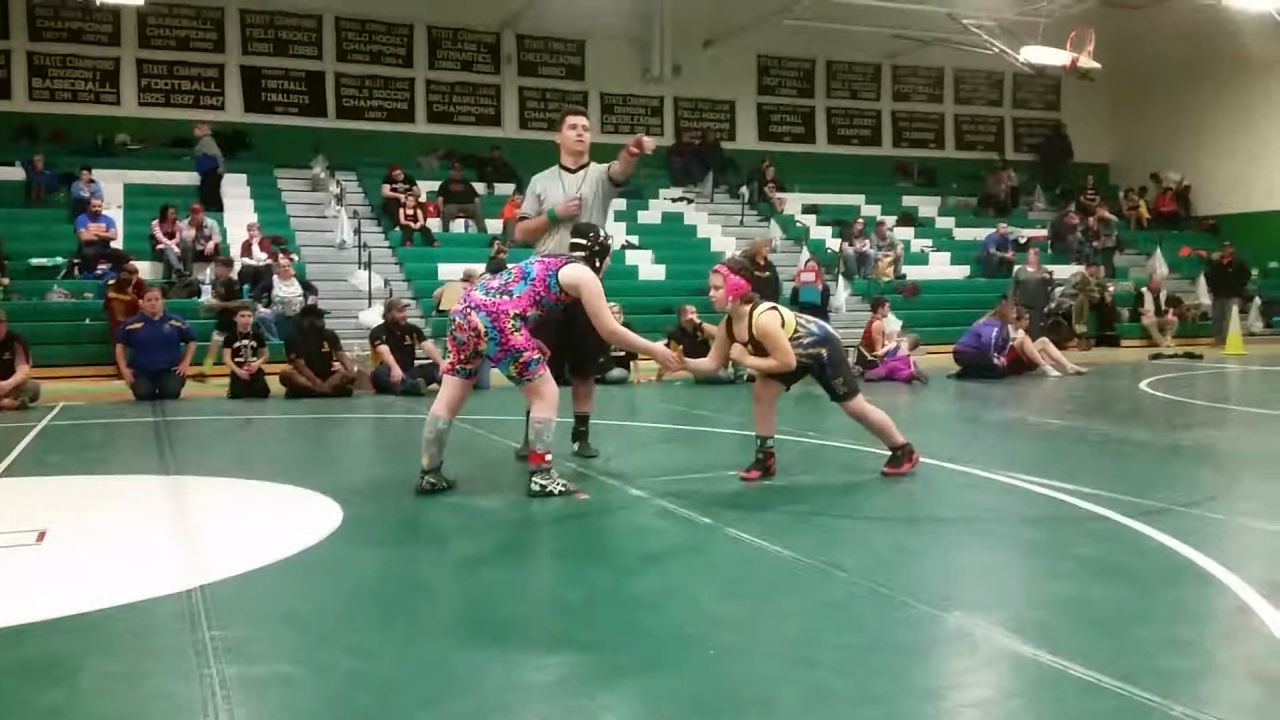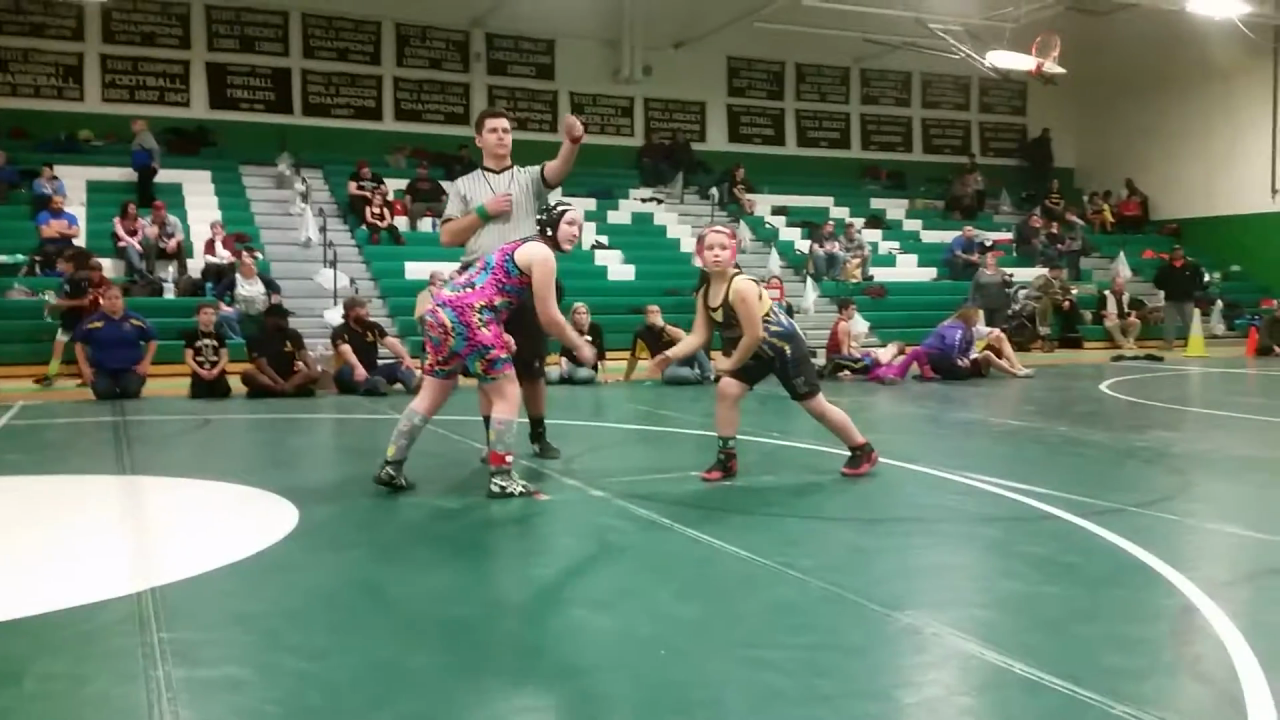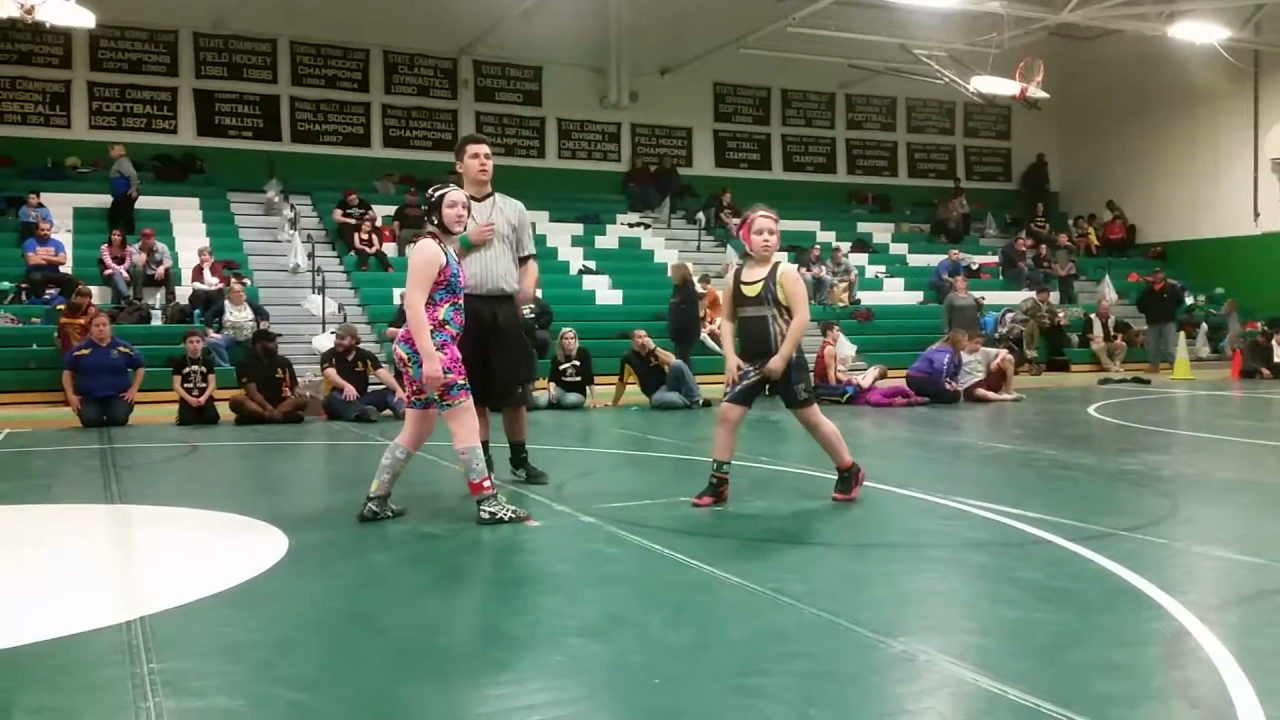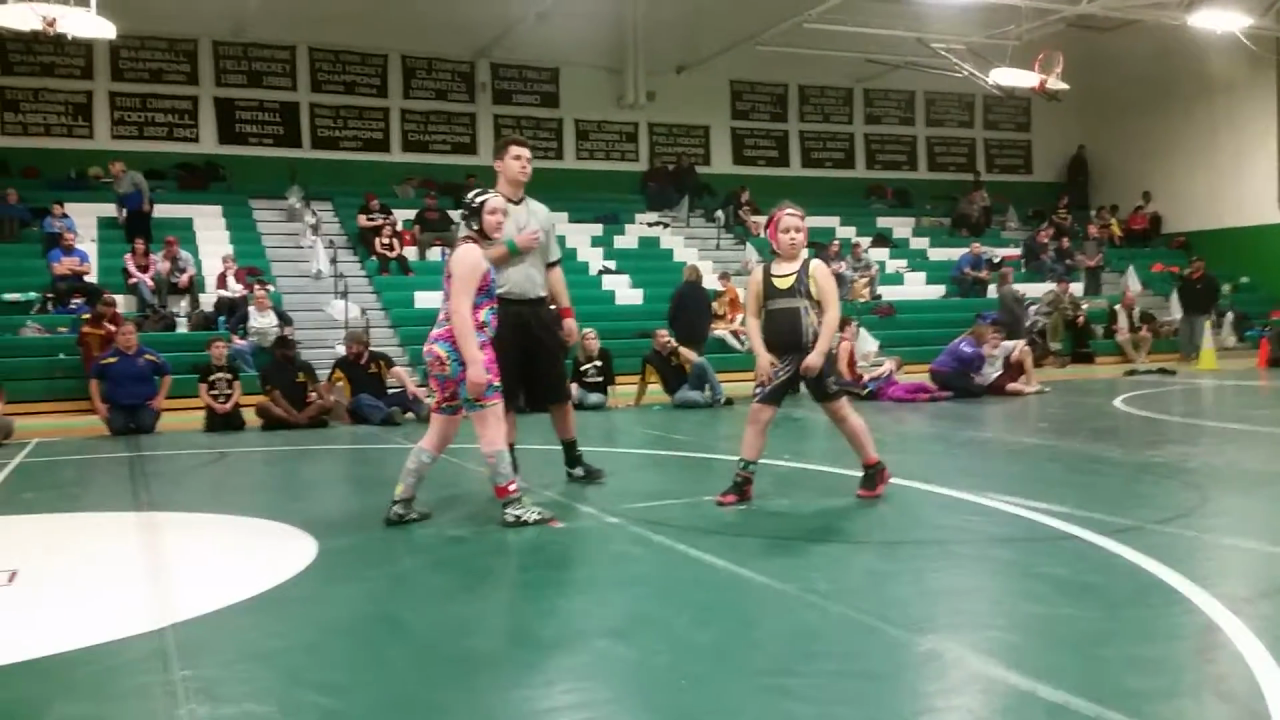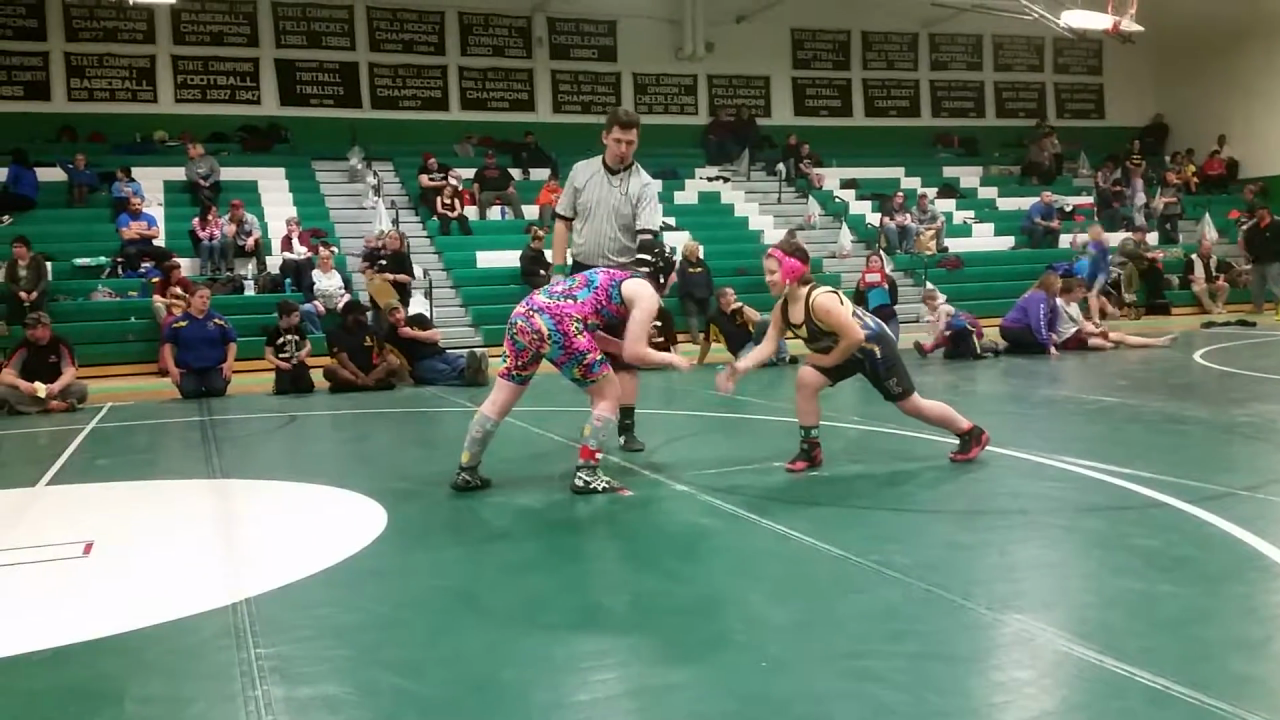
dt=1s
person 1, frame 1
left shoulder: (601, 175)
right shoulder: (541, 181)
left elbow: (623, 168)
right elbow: (520, 233)
left wrist: (633, 151)
right wrist: (553, 214)
left knee: (585, 366)
left ankle: (581, 435)
right ankle: (533, 434)
person 1, frame 2
left shoulder: (529, 178)
right shoulder: (464, 185)
left elbow: (560, 169)
right elbow: (447, 237)
left wrist: (573, 140)
right wrist: (483, 211)
left knee: (532, 367)
left ankle: (539, 436)
person 1, frame 3
left shoulder: (513, 208)
left elbow: (529, 260)
left wrist: (528, 283)
right wrist: (466, 241)
left hip: (505, 309)
right hip: (465, 309)
left knee: (515, 392)
right knee: (473, 395)
left ankle: (520, 460)
right ankle: (483, 464)
person 1, frame 4
left shoulder: (541, 212)
left elbow: (553, 267)
left wrist: (567, 313)
right wrist: (512, 246)
left hip: (539, 310)
right hip: (503, 311)
left knee: (557, 389)
right knee: (504, 395)
left ankle: (573, 460)
right ankle: (508, 462)
person 1, frame 5
left shoulder: (644, 185)
right shoulder: (581, 171)
left elbow: (647, 238)
right elbow: (563, 222)
right wrist: (558, 270)
right hip: (583, 273)
left knee: (625, 355)
left ankle: (627, 428)
person 2, frame 1
left shoulder: (549, 263)
right shoulder: (584, 275)
right elbow: (610, 331)
left wrist: (530, 342)
right wrist: (653, 350)
left hip: (465, 310)
right hip: (496, 320)
left knee: (449, 397)
right knee: (545, 394)
left ankle: (429, 474)
right ankle: (541, 476)
person 2, frame 2
left shoulder: (522, 248)
right shoulder: (543, 254)
right elbow: (548, 317)
left wrist: (500, 334)
right wrist: (580, 346)
left hip: (441, 312)
right hip: (466, 318)
left knee: (431, 395)
right knee: (508, 394)
left ankle: (392, 466)
right ankle: (501, 478)
person 2, frame 3
left shoulder: (448, 249)
right shoulder: (429, 248)
right elbow: (414, 306)
left wrist: (449, 349)
right wrist: (430, 356)
left hip: (436, 346)
right hip: (426, 347)
left knee: (415, 432)
right knee: (466, 423)
left ankle: (376, 501)
right ankle: (488, 502)
person 2, frame 4
left shoulder: (472, 253)
right shoulder: (471, 252)
right elbow: (460, 312)
right wrist: (475, 362)
left hip: (445, 349)
right hip: (461, 350)
left knee: (440, 434)
right knee: (493, 427)
left ankle: (401, 504)
right ankle: (513, 506)
person 2, frame 5
left shoulder: (613, 277)
right shoulder: (646, 293)
right elbow: (636, 354)
left wrist: (625, 346)
right wrist: (671, 358)
left hip: (524, 314)
right hip: (557, 326)
left knee: (500, 399)
right knee: (610, 394)
left ankle: (466, 472)
right ankle: (587, 474)
person 3, frame 1
left shoulder: (764, 319)
right shoulder: (727, 325)
left elbow: (787, 362)
right elbow: (712, 363)
left wrist: (747, 360)
right wrist: (685, 363)
left hip: (822, 347)
right hip: (796, 351)
left knee: (855, 406)
right knee: (762, 392)
left ankle: (903, 450)
right ankle: (765, 459)
person 3, frame 2
left shoulder: (742, 286)
right shoulder: (704, 293)
left elbow: (754, 335)
right elbow: (697, 337)
left wrist: (731, 362)
right wrist: (669, 355)
left hip: (785, 346)
right hip: (756, 351)
left knee: (815, 405)
right knee: (726, 390)
left ankle: (863, 449)
right ankle: (726, 459)
person 3, frame 3
left shoulder: (785, 273)
right shoulder: (735, 277)
left elbow: (801, 318)
right elbow: (728, 319)
left wrist: (782, 357)
right wrist: (730, 356)
left hip: (786, 359)
right hip: (749, 361)
left knee: (810, 417)
right knee: (726, 414)
left ankle: (849, 471)
right ankle: (718, 484)
person 3, frame 4
left shoulder: (815, 268)
right shoulder: (760, 274)
left elbow: (832, 312)
right elbow: (752, 317)
left wrist: (819, 352)
right wrist: (760, 353)
left hip: (812, 354)
right hip: (777, 357)
left knee: (839, 411)
right knee: (758, 414)
left ankle: (875, 469)
right ankle: (742, 483)
person 3, frame 5
left shoulder: (820, 300)
right shoulder: (782, 308)
left elbow: (855, 337)
right elbow: (767, 346)
left wrist: (830, 359)
right wrist: (740, 366)
left hip: (874, 346)
right hip: (843, 349)
left knee: (911, 404)
right knee: (806, 380)
left ankle: (971, 433)
right ankle: (810, 450)
